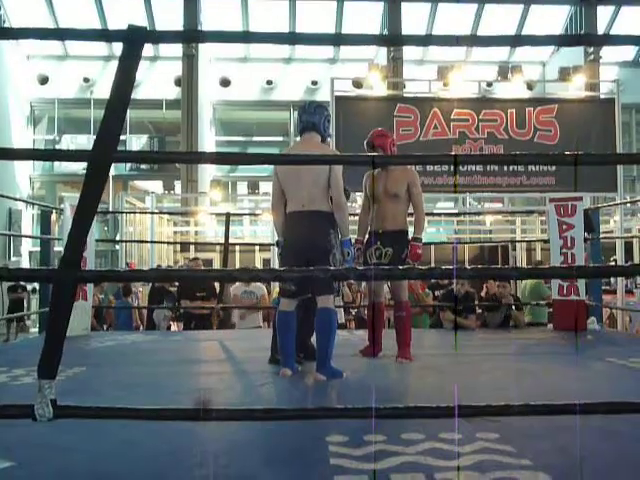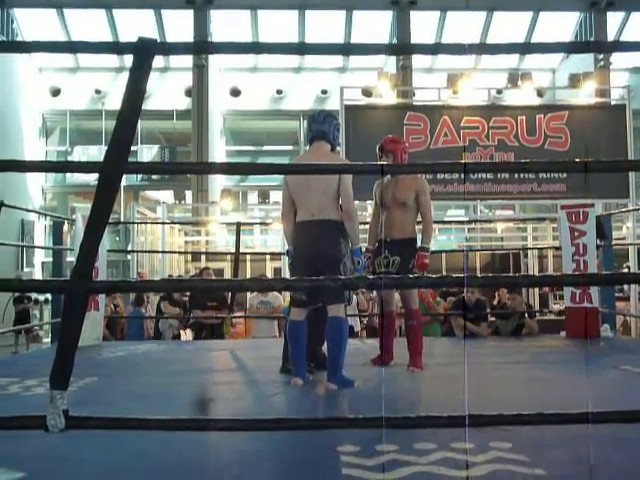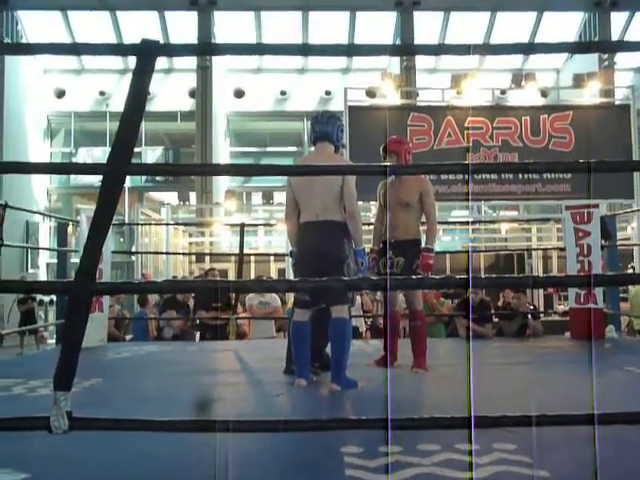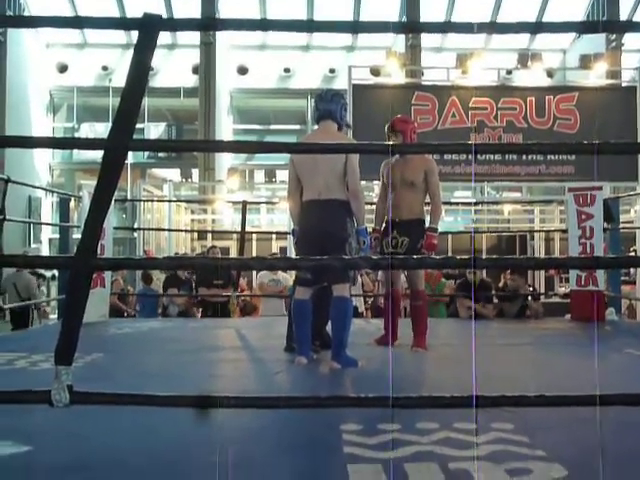
dt=0.7s
person 1, frame 1
right shoulder: (329, 155)
left elbow: (276, 206)
right elbow: (339, 202)
left wrist: (282, 238)
right wrist: (346, 238)
left hip: (292, 229)
right hip: (321, 227)
left knee: (288, 299)
right knee: (325, 298)
left ankle: (287, 363)
right ankle: (324, 366)
person 1, frame 2
right shoulder: (339, 163)
left elbow: (286, 215)
right elbow: (348, 211)
left wrist: (292, 247)
right wrist: (356, 247)
left hip: (302, 238)
right hip: (330, 236)
left knee: (298, 308)
right knee: (336, 307)
left ankle: (298, 372)
right ankle: (334, 375)
person 1, frame 3
left shoulder: (297, 168)
right shoulder: (342, 165)
left elbow: (290, 216)
right elbow: (351, 211)
left wrist: (295, 248)
right wrist: (359, 248)
left hip: (306, 239)
right hip: (333, 237)
left knee: (302, 308)
right knee: (340, 307)
left ankle: (301, 373)
right ankle: (338, 376)
person 1, frame 4
right shoulder: (346, 143)
left elbow: (293, 194)
right elbow: (354, 190)
left wrist: (297, 226)
right wrist: (362, 226)
left hip: (309, 217)
right hip: (337, 216)
left knee: (304, 286)
right knee: (342, 286)
left ankle: (302, 351)
right ankle: (339, 355)
person 2, frame 1
left shoulder: (408, 174)
right shoulder: (369, 178)
left elbow: (419, 211)
left wrist: (417, 241)
right wrist: (359, 241)
left hip: (398, 237)
right hip: (374, 238)
left knee: (399, 292)
right knee: (374, 292)
left ankle: (404, 348)
right ankle: (374, 343)
person 2, frame 2
left shoulder: (417, 183)
right shoulder: (379, 186)
left elbow: (427, 220)
left wrist: (424, 251)
right wrist: (369, 249)
left hip: (406, 245)
right hip: (383, 246)
left knee: (410, 301)
right knee: (385, 301)
left ankle: (416, 356)
right ankle: (385, 352)
person 2, frame 3
left shoulder: (421, 183)
right shoulder: (383, 187)
left elbow: (431, 221)
left wrist: (428, 251)
right wrist: (374, 251)
left hip: (410, 246)
right hip: (387, 247)
left knee: (414, 301)
right knee: (389, 302)
left ankle: (420, 358)
right ankle: (389, 353)
person 2, frame 4
left shoulder: (426, 163)
right shoulder: (387, 166)
left elbow: (436, 201)
left wrist: (432, 231)
right wrist: (376, 229)
left hip: (414, 226)
right hip: (391, 226)
left knee: (416, 281)
right knee: (390, 281)
left ankle: (420, 337)
right ankle: (390, 332)
